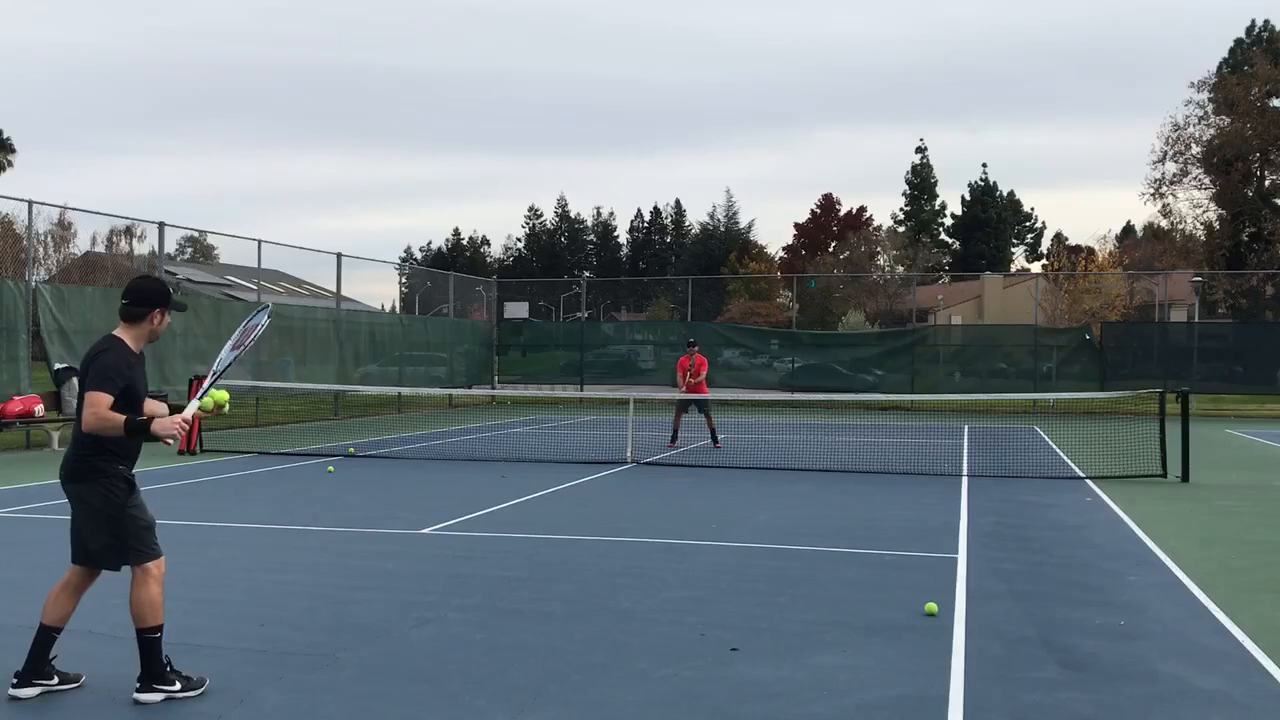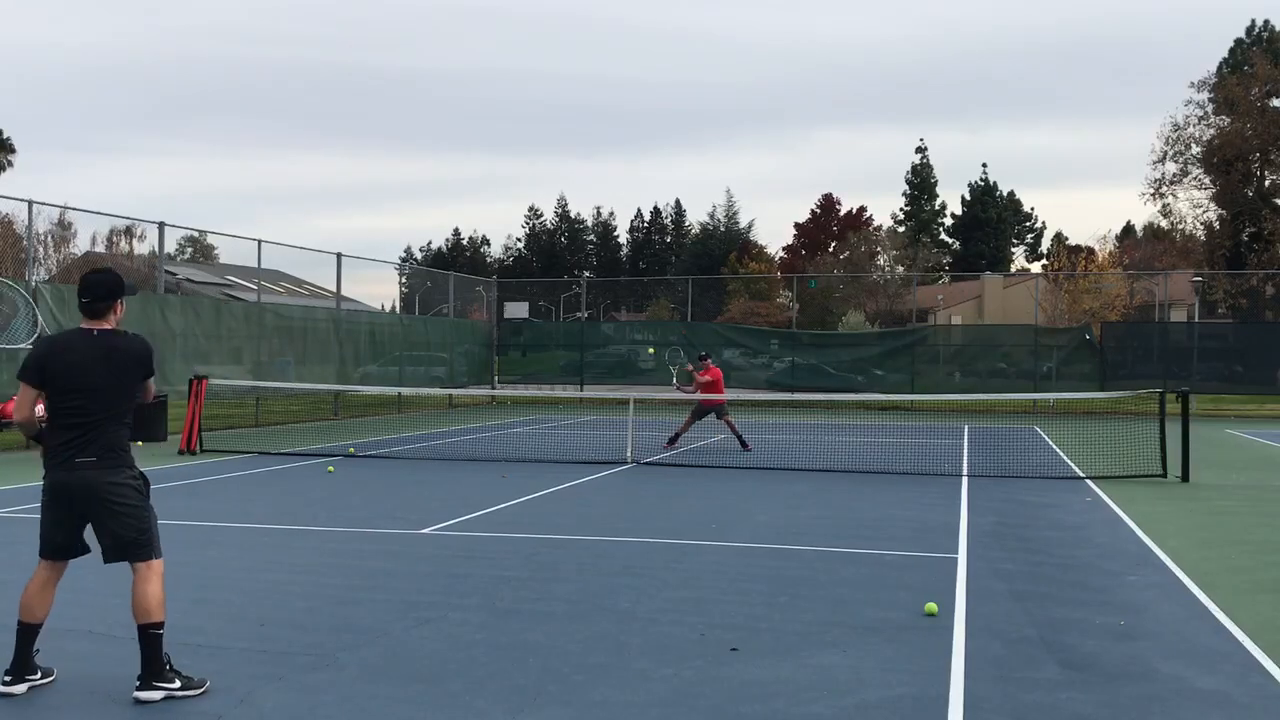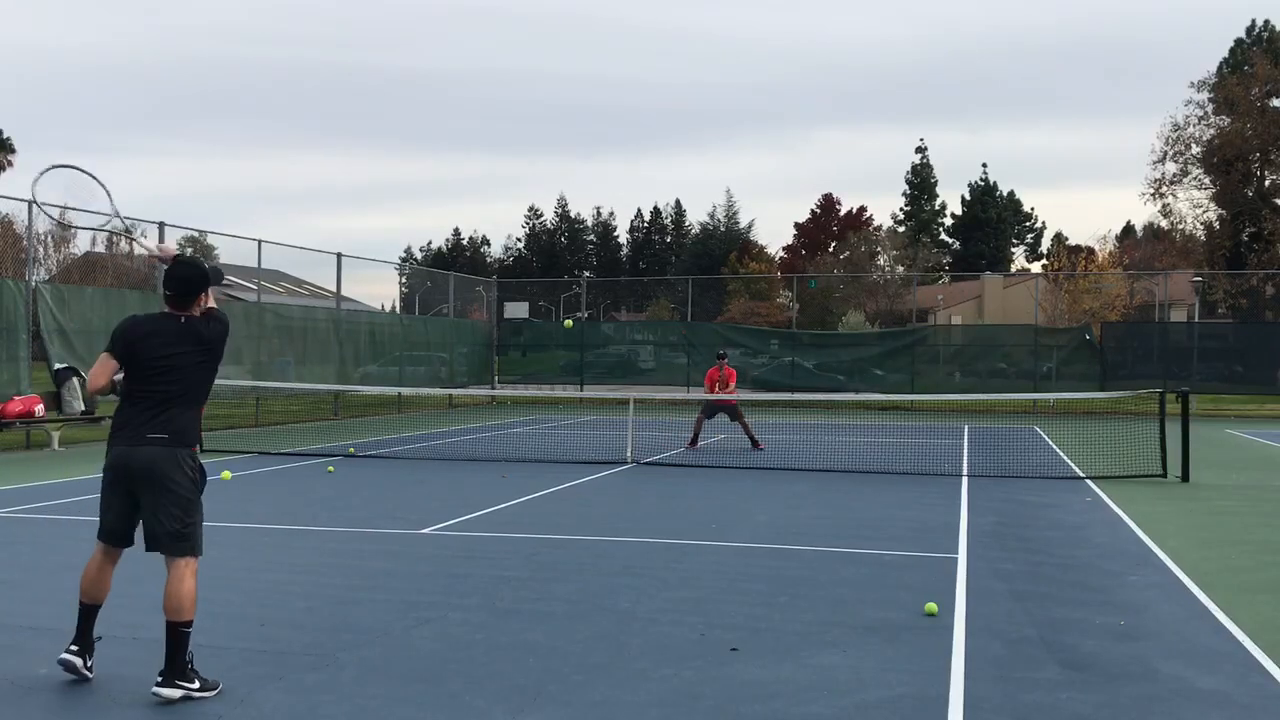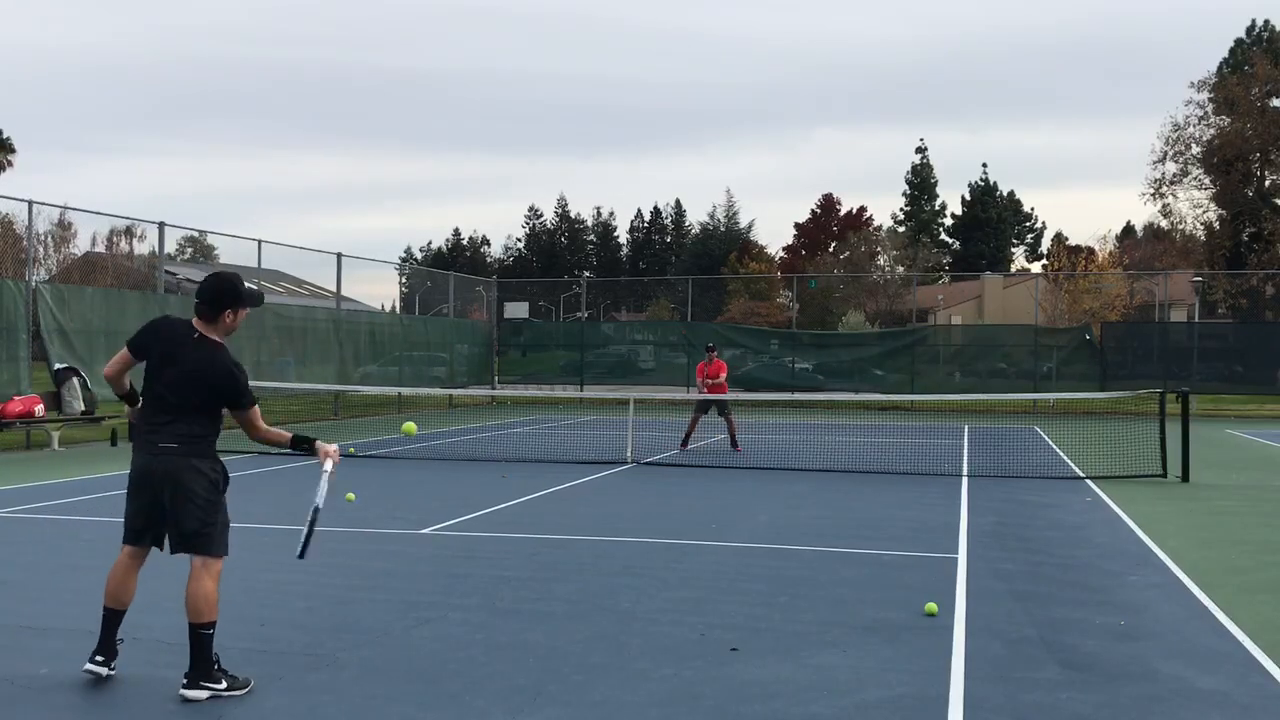
dt=1s
person 1, frame 1
left shoulder: (132, 353)
right shoulder: (111, 357)
left elbow: (140, 404)
right elbow: (93, 418)
right wrist: (150, 426)
left hip: (90, 476)
right hip: (101, 478)
left knee: (83, 571)
right knee: (149, 567)
left ankle: (34, 672)
right ankle: (155, 676)
person 1, frame 2
left shoulder: (47, 348)
right shoulder: (135, 348)
left hip: (60, 473)
right hip: (109, 472)
left knee: (49, 566)
right knee: (149, 566)
right ankle: (155, 674)
person 1, frame 3
left shoulder: (133, 328)
right shoulder: (215, 330)
left elbow: (95, 384)
right elbow: (207, 307)
right wrist: (179, 260)
left hip: (124, 452)
right hip: (173, 456)
left knee: (107, 549)
right knee: (183, 561)
left ankle: (80, 645)
right ankle: (175, 673)
person 1, frame 4
left shoulder: (158, 329)
right shoulder: (226, 368)
left elbow: (111, 374)
right elbow: (258, 432)
left wrist: (135, 405)
right wrist: (309, 445)
left hip: (146, 457)
right hip: (192, 465)
left knee: (133, 552)
right knee: (206, 564)
left ankle: (104, 651)
right ankle: (201, 674)
